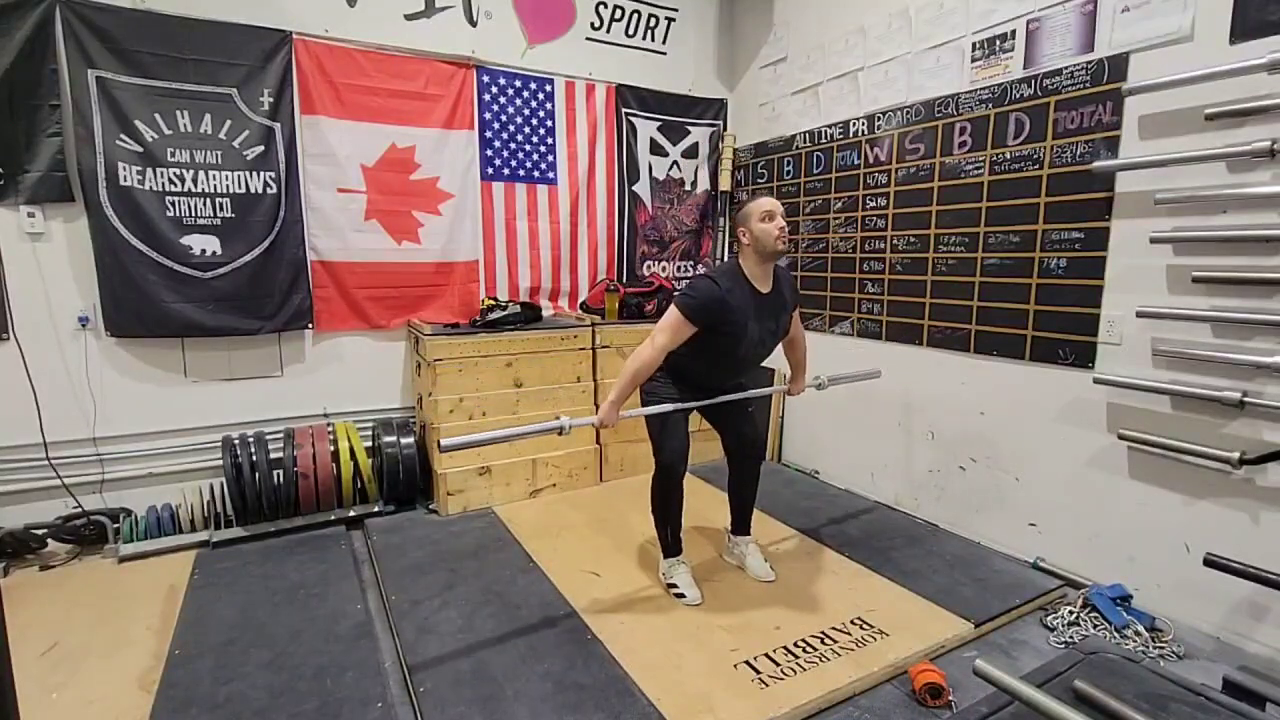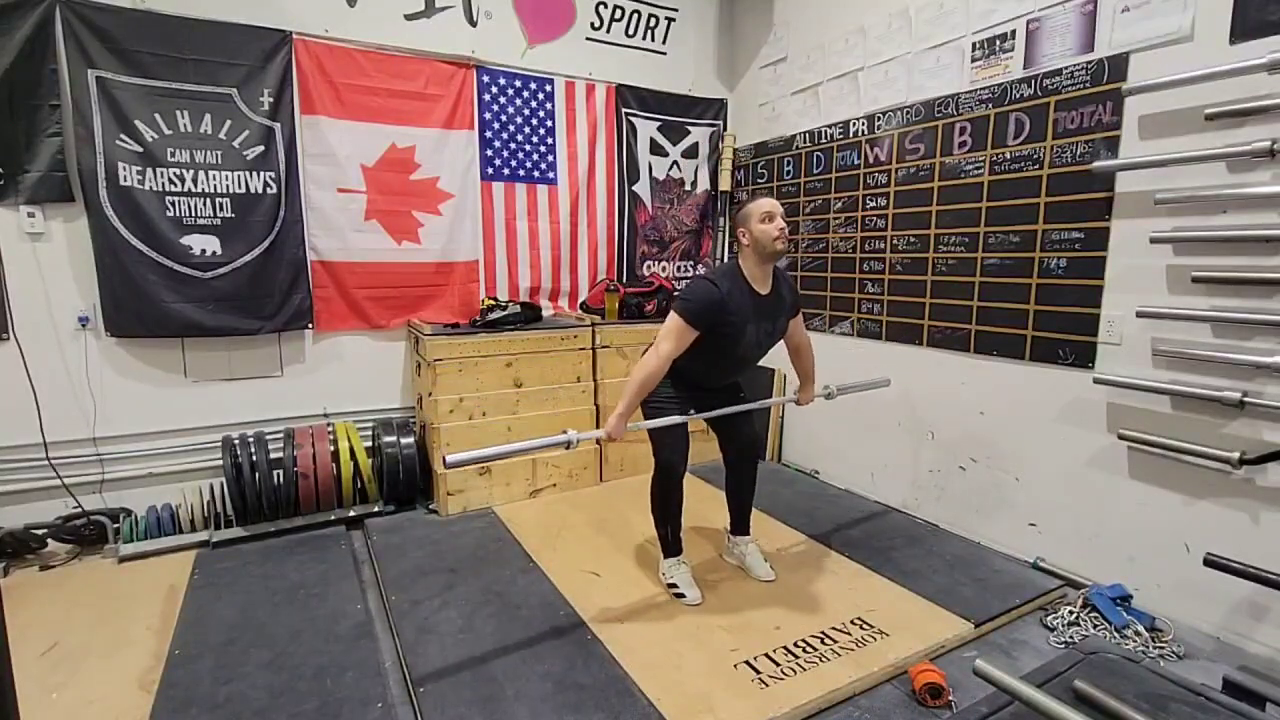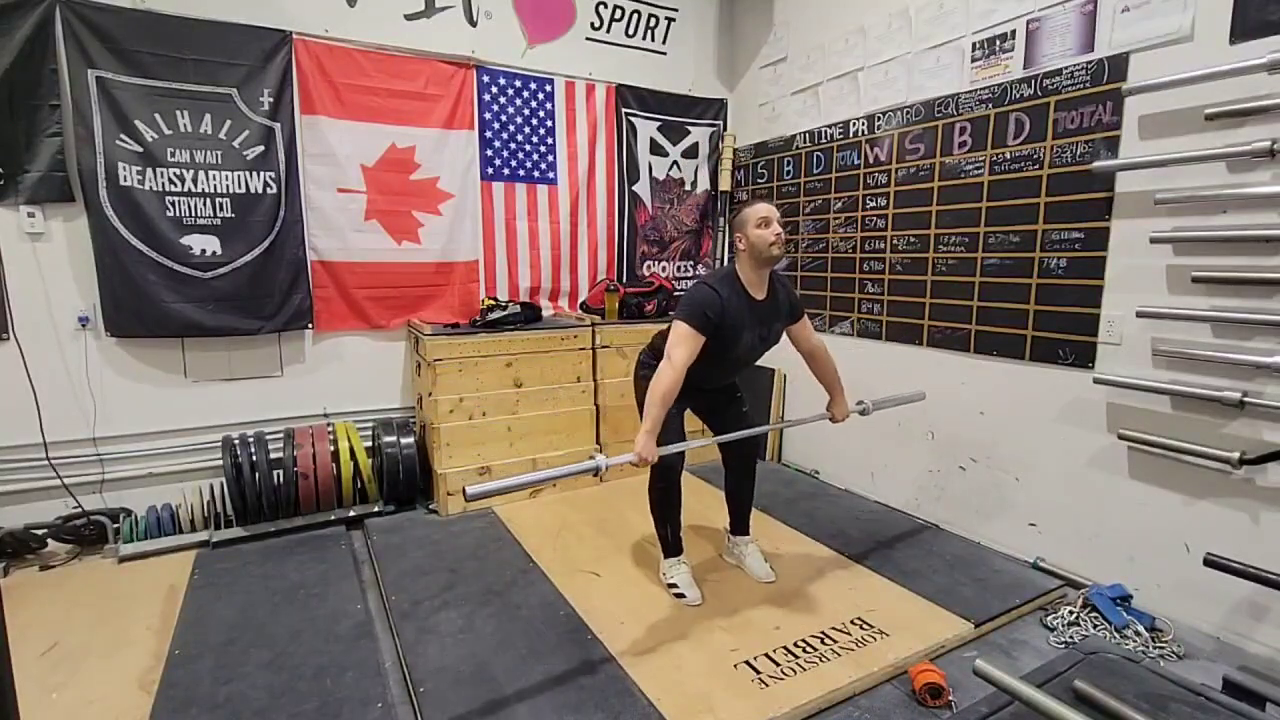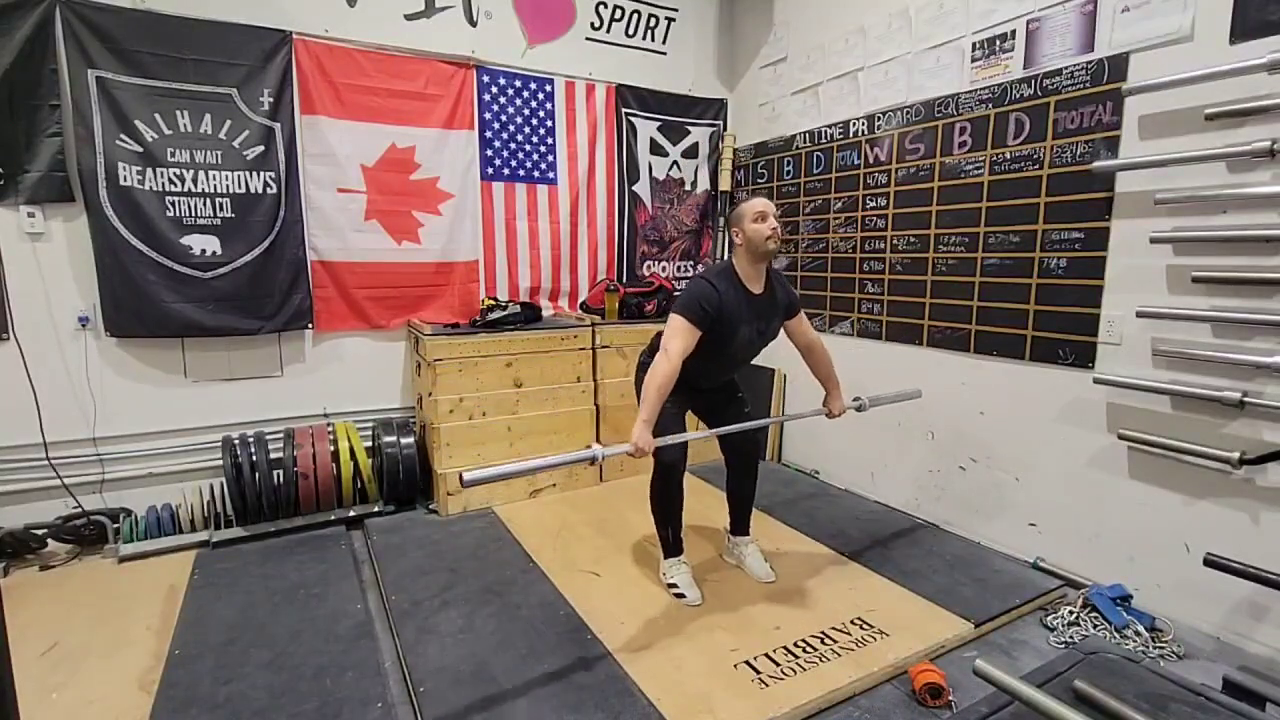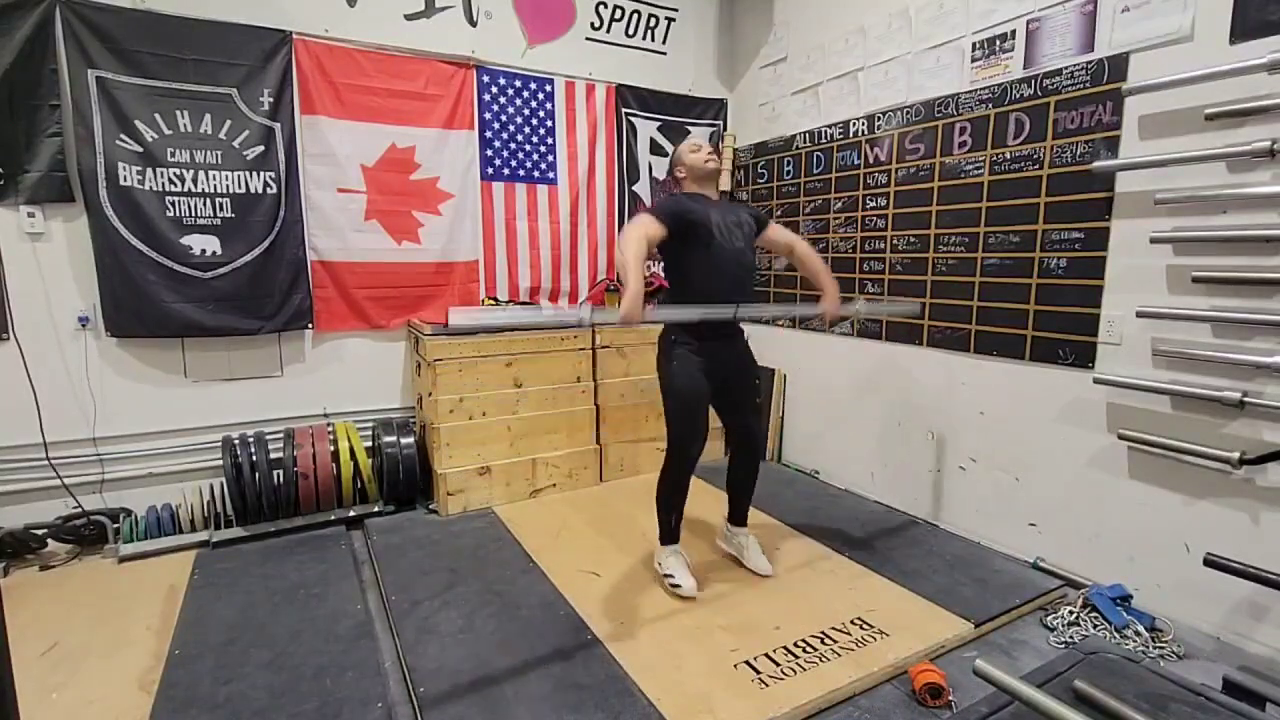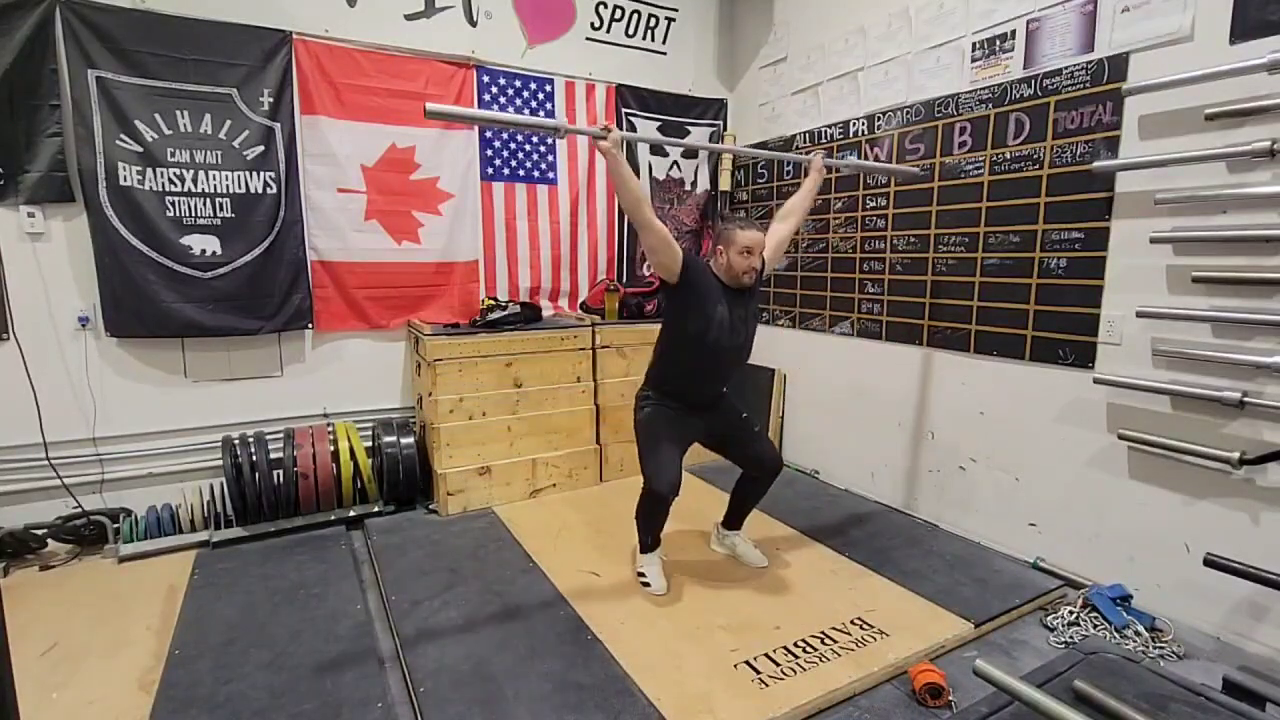
dt=0.3s
person 1, frame 1
left shoulder: (785, 285)
right shoulder: (715, 290)
left elbow: (794, 335)
right elbow: (656, 345)
left wrist: (798, 377)
right wrist: (613, 402)
left hip: (724, 382)
right hip: (672, 380)
left knee: (750, 448)
right knee: (672, 462)
left ankle: (739, 541)
right ankle: (672, 560)
person 1, frame 2
left shoulder: (785, 288)
right shoulder: (713, 291)
left elbow: (798, 341)
right elbow: (662, 352)
left wrist: (807, 385)
right wrist: (621, 414)
left hip: (722, 381)
right hip: (671, 382)
left knee: (747, 449)
right knee: (672, 463)
left ankle: (739, 540)
right ankle: (672, 560)
person 1, frame 3
left shoulder: (782, 294)
right shoulder: (711, 295)
left elbow: (813, 347)
right elbow: (674, 364)
left wrist: (837, 398)
right wrist: (647, 436)
left hip: (717, 380)
right hip: (663, 376)
left knee: (744, 449)
right knee: (668, 462)
left ankle: (738, 541)
right ankle: (672, 560)
person 1, frame 4
left shoulder: (780, 291)
right shoulder: (709, 290)
left elbow: (809, 342)
right elbow: (671, 356)
left wrist: (833, 392)
right wrist: (643, 426)
left hip: (717, 380)
right hip: (668, 378)
left knee: (747, 450)
right knee: (670, 461)
left ankle: (739, 541)
right ankle: (673, 560)
person 1, frame 5
left shoulder: (741, 213)
right shoulder: (673, 206)
left elbow: (792, 244)
right elbow: (636, 238)
left wrist: (827, 287)
right wrist: (633, 286)
left hip: (732, 345)
right hip: (686, 349)
left knee: (750, 442)
right knee: (686, 448)
left ankle: (737, 532)
right ankle: (669, 548)
person 1, frame 6
left shoulder: (751, 278)
right shoulder: (687, 276)
left elbow: (785, 223)
right elbow: (645, 221)
left wrist: (814, 175)
right wrist: (613, 157)
left hip: (714, 404)
right hip: (664, 407)
left knee: (766, 461)
right knee: (662, 485)
left ankle: (728, 533)
right ankle: (647, 554)
